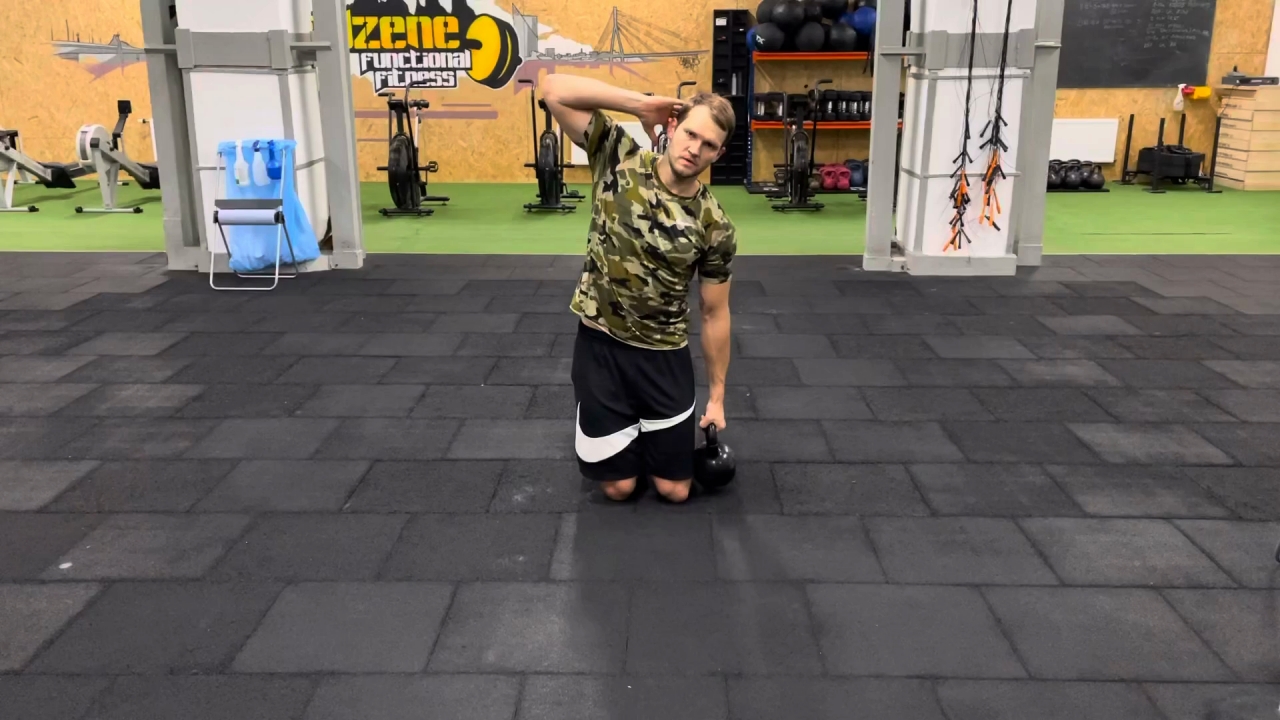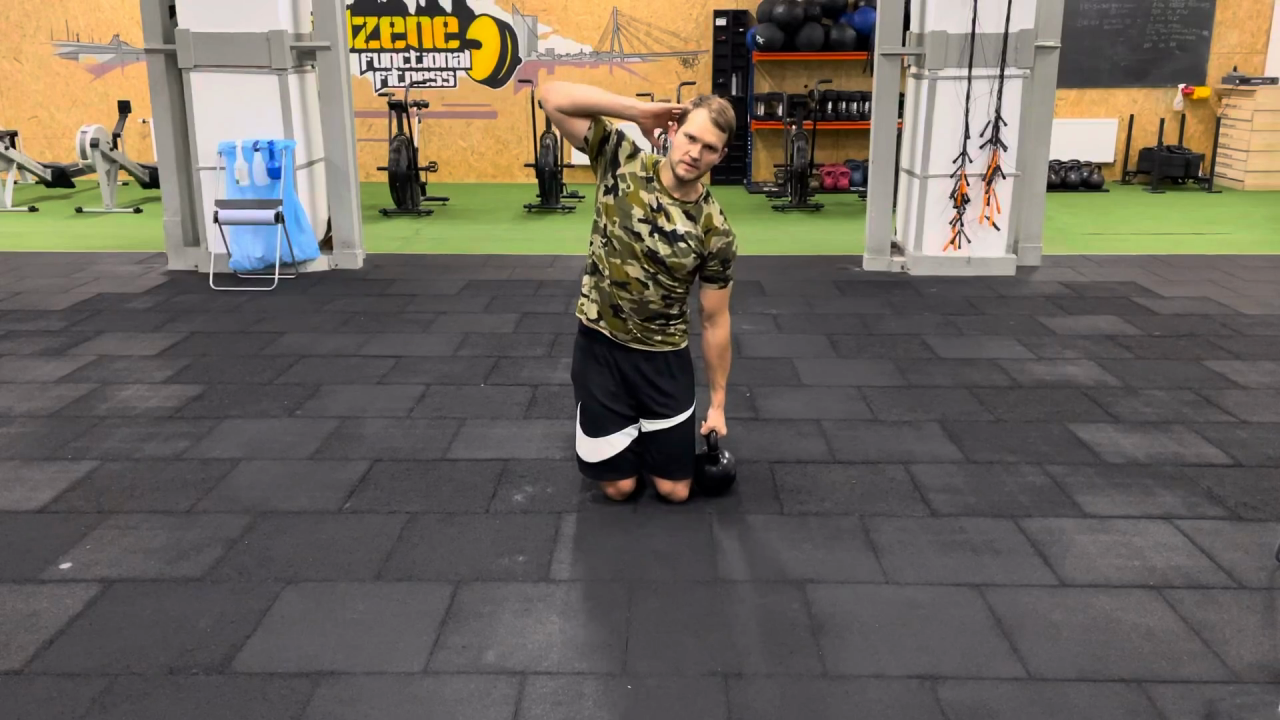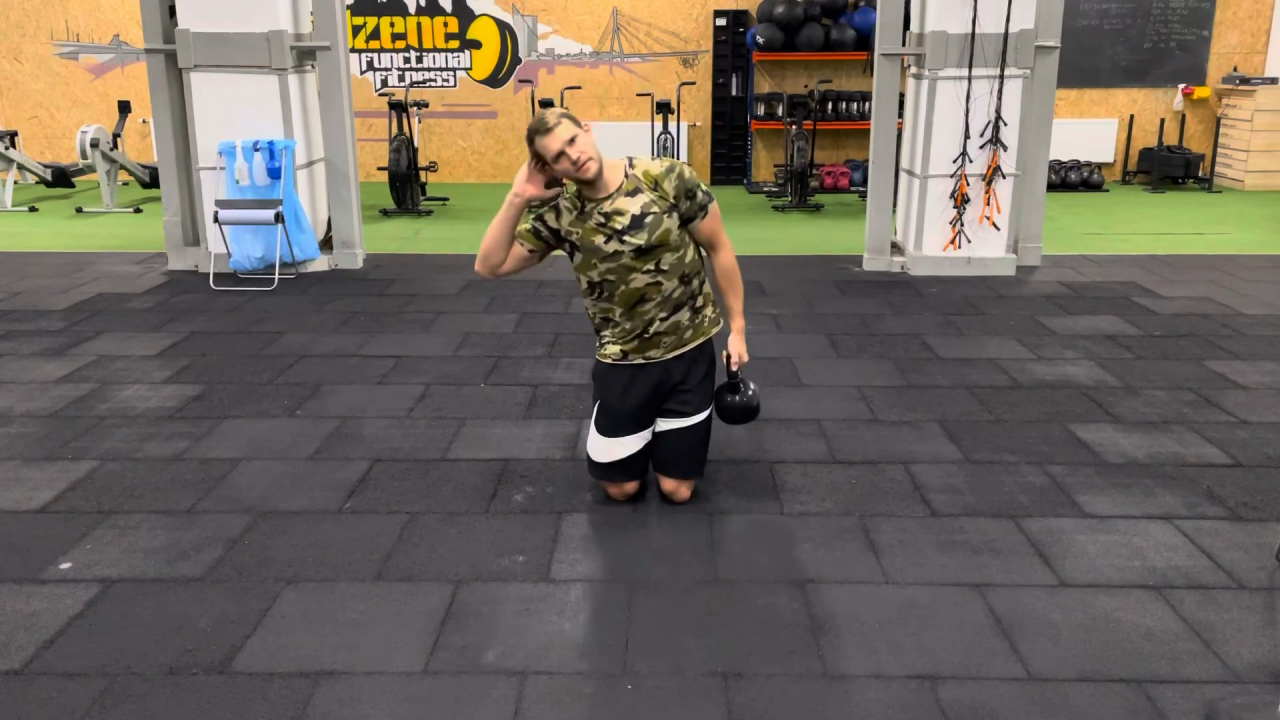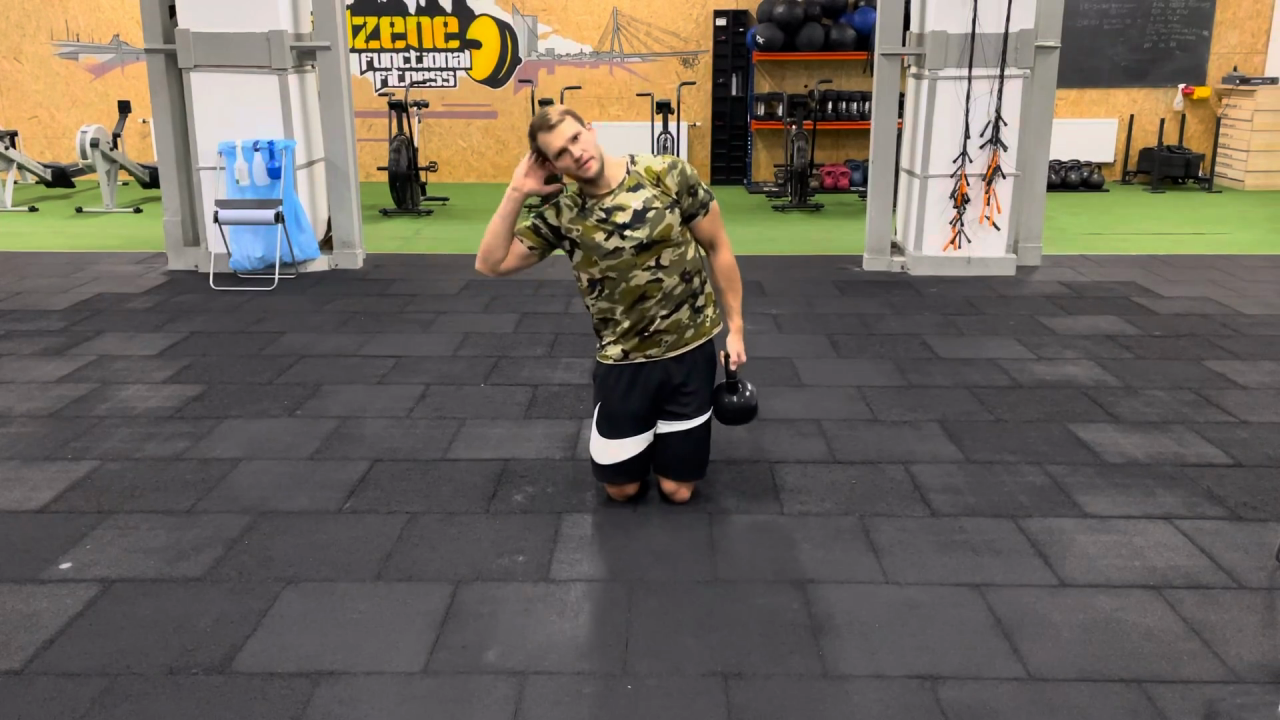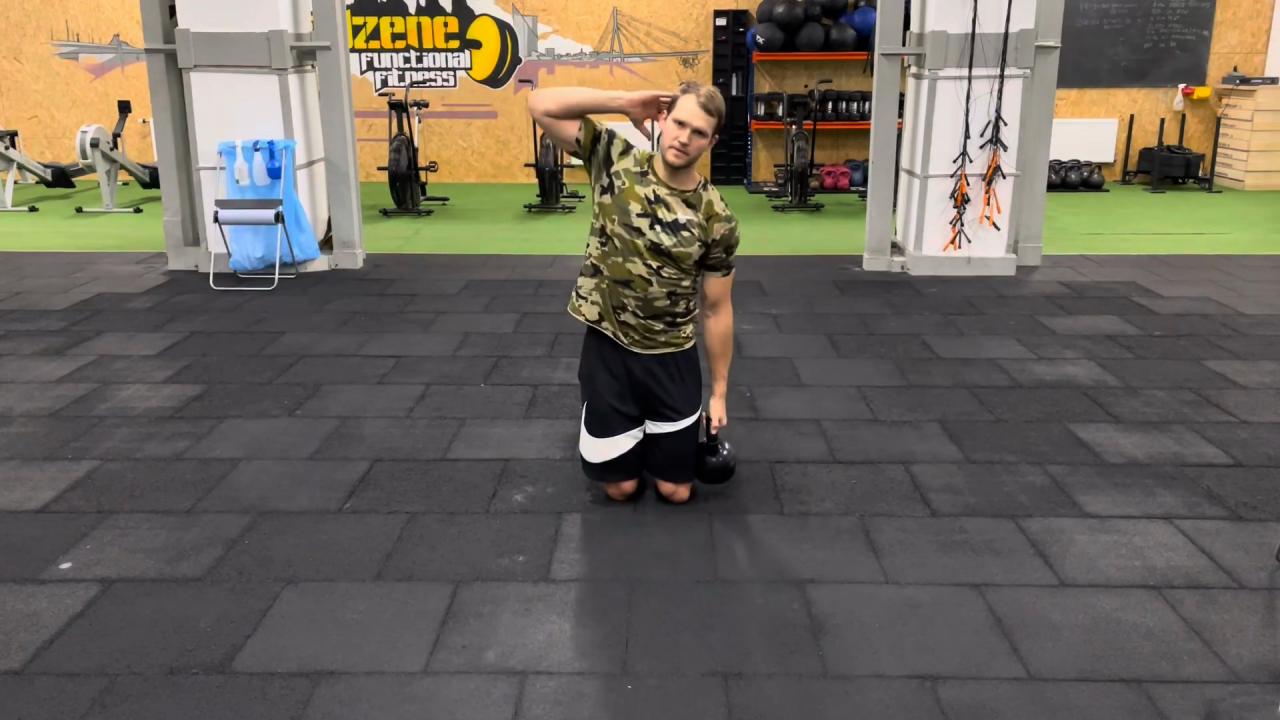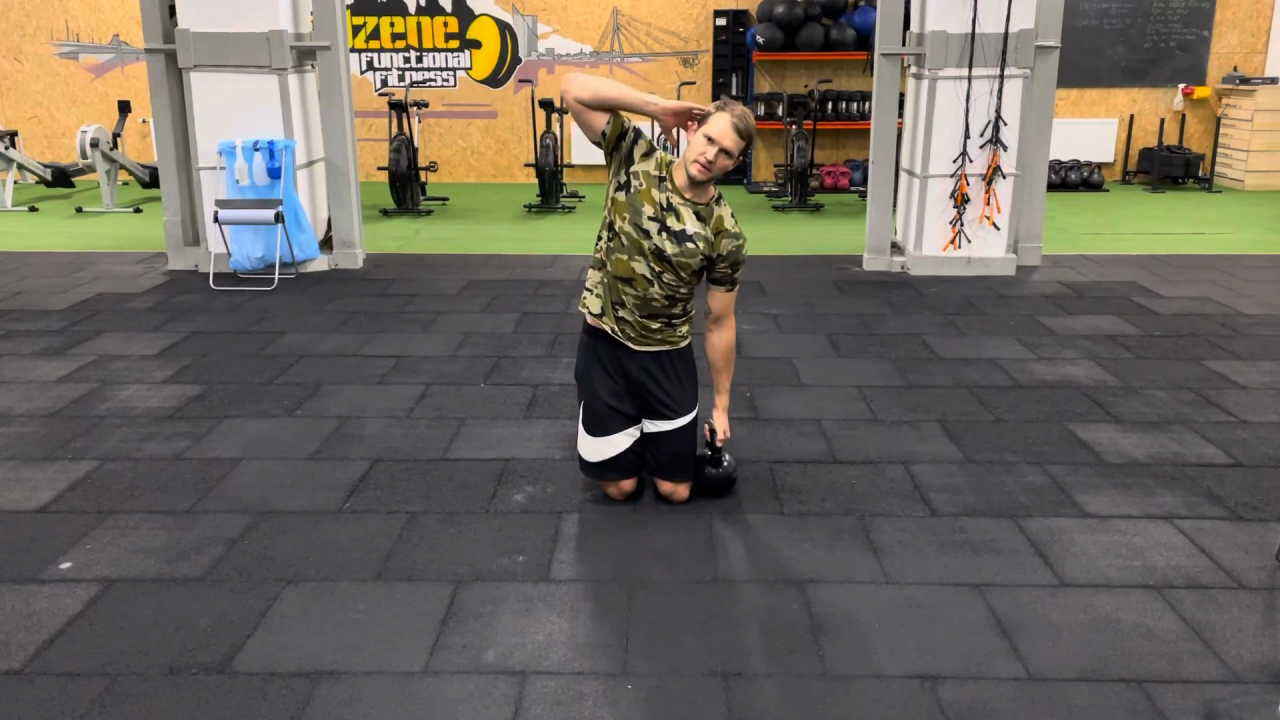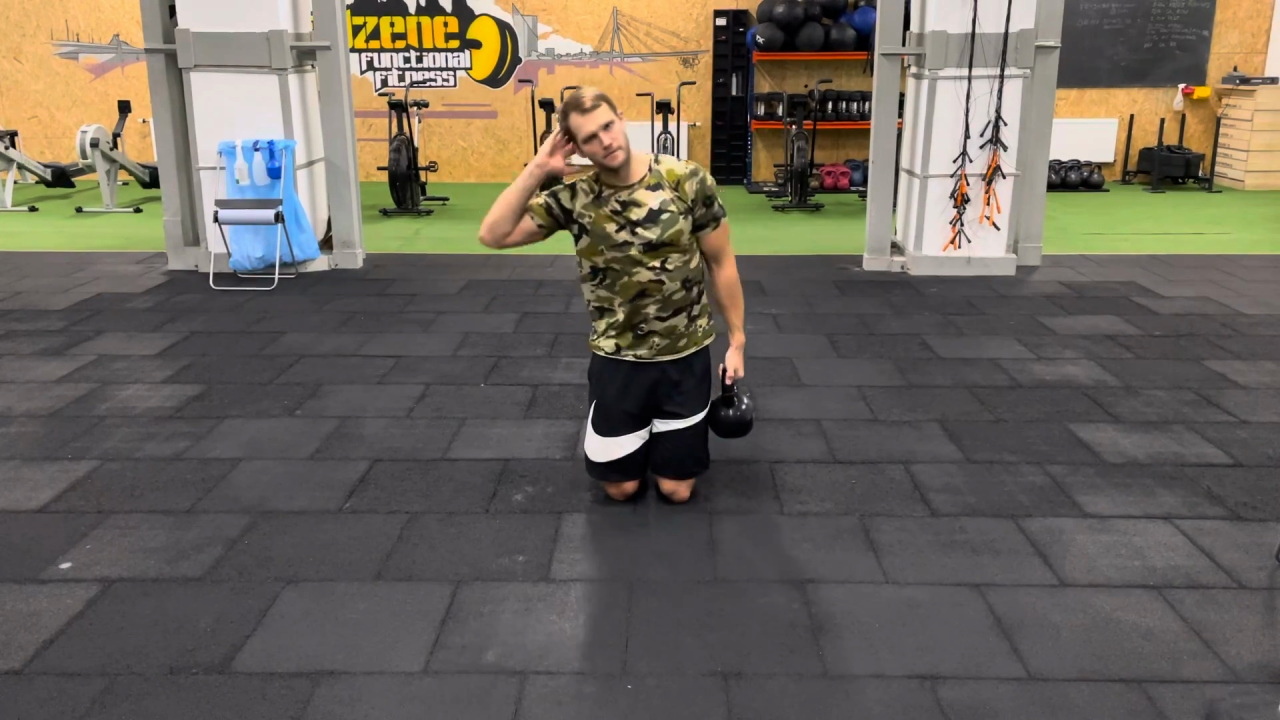
dt=0.7s
person 1, frame 1
left shoulder: (714, 228)
right shoulder: (619, 159)
left elbow: (714, 314)
right elbow: (554, 90)
left wrist: (717, 395)
right wrist: (641, 104)
left hip: (663, 353)
right hip: (600, 343)
left knee: (675, 490)
right knee: (618, 487)
left ankle: (648, 433)
right ankle: (623, 431)
person 1, frame 2
left shoulder: (715, 232)
right shoulder: (621, 162)
left elbow: (715, 321)
right elbow: (553, 97)
left wrist: (717, 402)
right wrist: (639, 112)
left hip: (663, 355)
right hip: (600, 345)
left knee: (674, 490)
right knee: (618, 487)
left ankle: (650, 434)
right ankle: (625, 431)
person 1, frame 3
left shoulder: (667, 178)
right shoulder: (560, 217)
left elbow: (719, 249)
right elbow: (489, 267)
left wrist: (737, 325)
right wrist: (517, 200)
left hip: (688, 351)
right hip: (623, 358)
left knee: (676, 490)
right knee: (620, 487)
left ankle: (666, 436)
right ankle: (637, 432)
person 1, frame 4
left shoulder: (670, 175)
right shoulder: (561, 216)
left elbow: (718, 249)
right elbow: (490, 264)
left wrist: (734, 327)
right wrist: (517, 193)
left hip: (689, 351)
right hip: (623, 359)
left knee: (677, 491)
right knee: (621, 489)
left ankle: (668, 439)
right ankle: (639, 435)
person 1, frame 5
left shoulder: (716, 220)
right shoulder: (615, 159)
left elbow: (716, 309)
right elbow: (539, 103)
left wrist: (719, 391)
right wrist: (625, 103)
left hip: (671, 355)
right hip: (607, 347)
left knee: (677, 490)
right knee: (620, 486)
left ankle: (655, 436)
right ankle: (630, 433)
person 1, frame 6
left shoulder: (725, 234)
right shoulder: (635, 158)
left elbow: (720, 323)
right elbow: (573, 88)
left wrist: (721, 405)
right wrist: (658, 108)
left hip: (666, 354)
right hip: (604, 344)
left knee: (675, 490)
right knee: (619, 487)
left ankle: (652, 431)
right ankle: (627, 428)
person 1, frame 7
left shoulder: (687, 180)
right shoulder: (573, 197)
left elbow: (721, 262)
right elbow: (492, 236)
left wrist: (736, 340)
right wrist: (539, 169)
left hip: (685, 356)
right hip: (618, 358)
left knee: (676, 489)
right knee: (619, 487)
left ankle: (661, 433)
right ankle: (637, 432)
